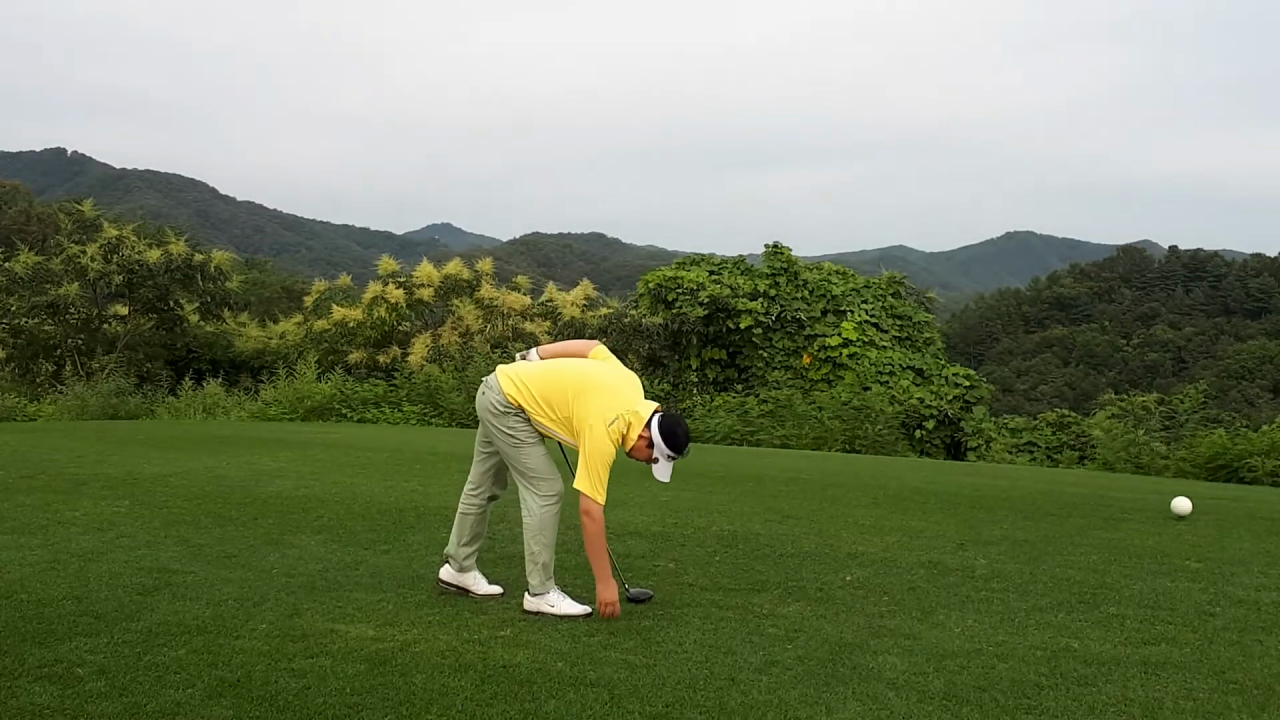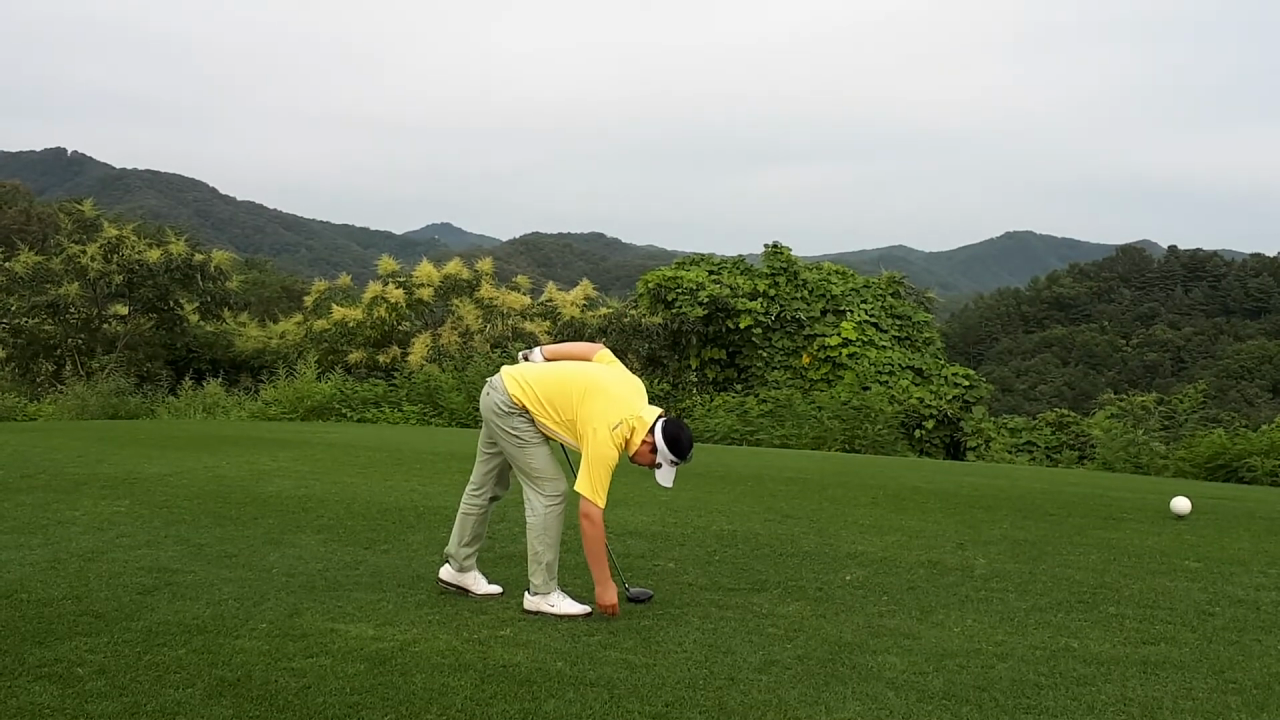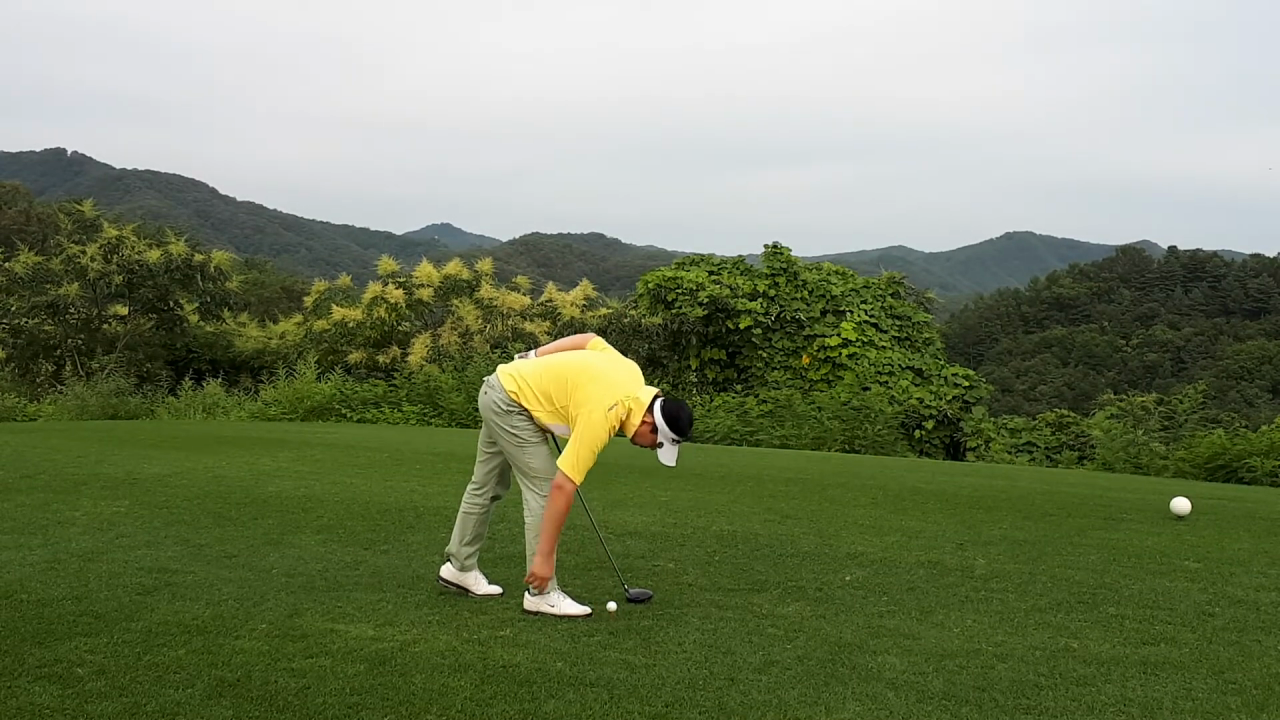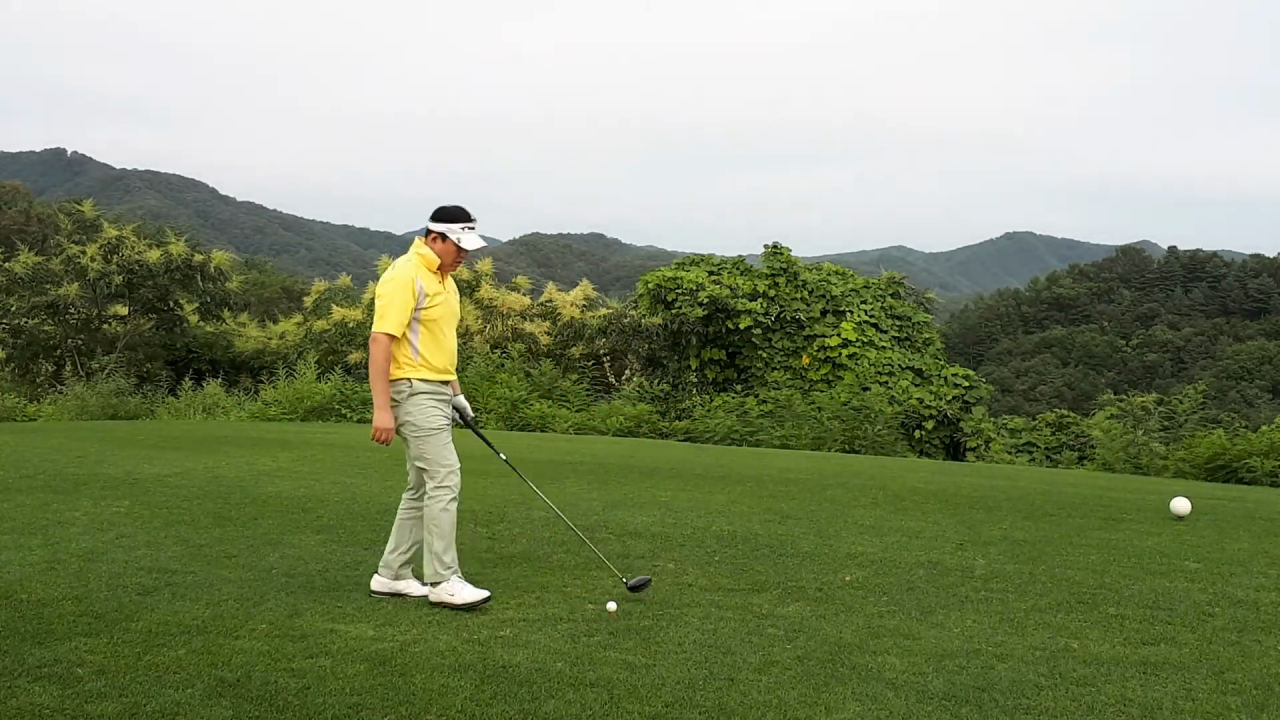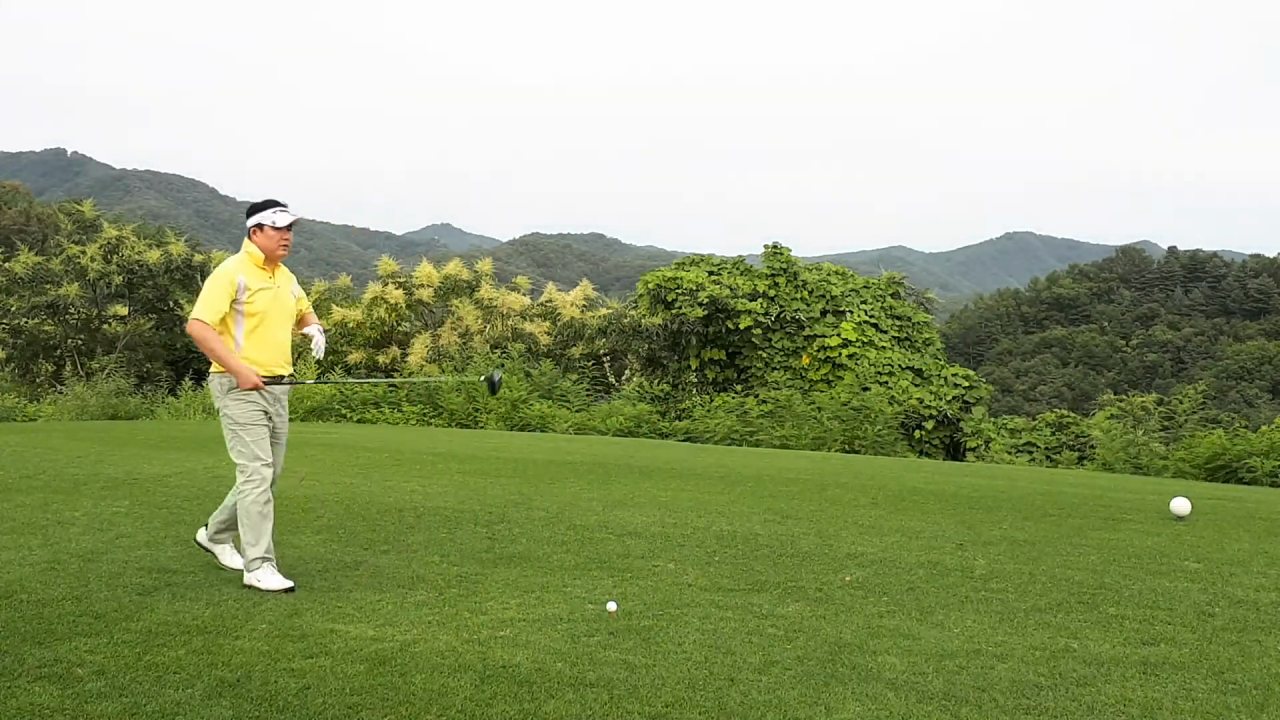
dt=1s
person 1, frame 1
left shoulder: (631, 387)
right shoulder: (604, 432)
left elbow: (592, 347)
right elbow: (590, 511)
left wrist: (535, 357)
right wrist: (605, 582)
left hip: (501, 388)
right hip: (507, 404)
left knee: (484, 486)
right knee: (546, 492)
left ankle: (458, 567)
right ankle: (540, 592)
person 1, frame 2
left shoulder: (635, 391)
right shoulder: (607, 437)
left elbow: (597, 350)
right elbow: (590, 515)
left wrist: (538, 355)
right wrist: (604, 585)
left hip: (504, 390)
right hip: (511, 403)
left knee: (486, 487)
right knee: (550, 493)
left ankle: (459, 567)
right ankle: (542, 593)
person 1, frame 3
left shoulder: (633, 378)
right shoulder: (601, 417)
left elbow: (590, 339)
right elbow: (562, 488)
left wrist: (534, 359)
right wrist: (544, 557)
left hip: (503, 388)
right hip: (510, 403)
left knee: (488, 485)
right knee: (543, 490)
left ankle: (459, 566)
right ankle: (542, 594)
person 1, frame 4
left shoulder: (443, 277)
right shoulder: (405, 276)
right elbow: (380, 343)
left wrist: (455, 391)
right wrist: (381, 408)
left hip: (435, 393)
right hip: (412, 394)
left knee: (424, 488)
right knee: (444, 480)
left ankle: (392, 574)
right ankle: (443, 580)
person 1, frame 5
left shoulder: (285, 277)
right shoulder: (231, 273)
left elbow: (305, 315)
right elbow: (198, 327)
left wrist: (314, 329)
right wrist: (238, 368)
left hip: (275, 389)
right hip: (238, 387)
left knee: (265, 476)
right knee: (256, 474)
left ankle: (214, 533)
right ankle: (259, 566)
